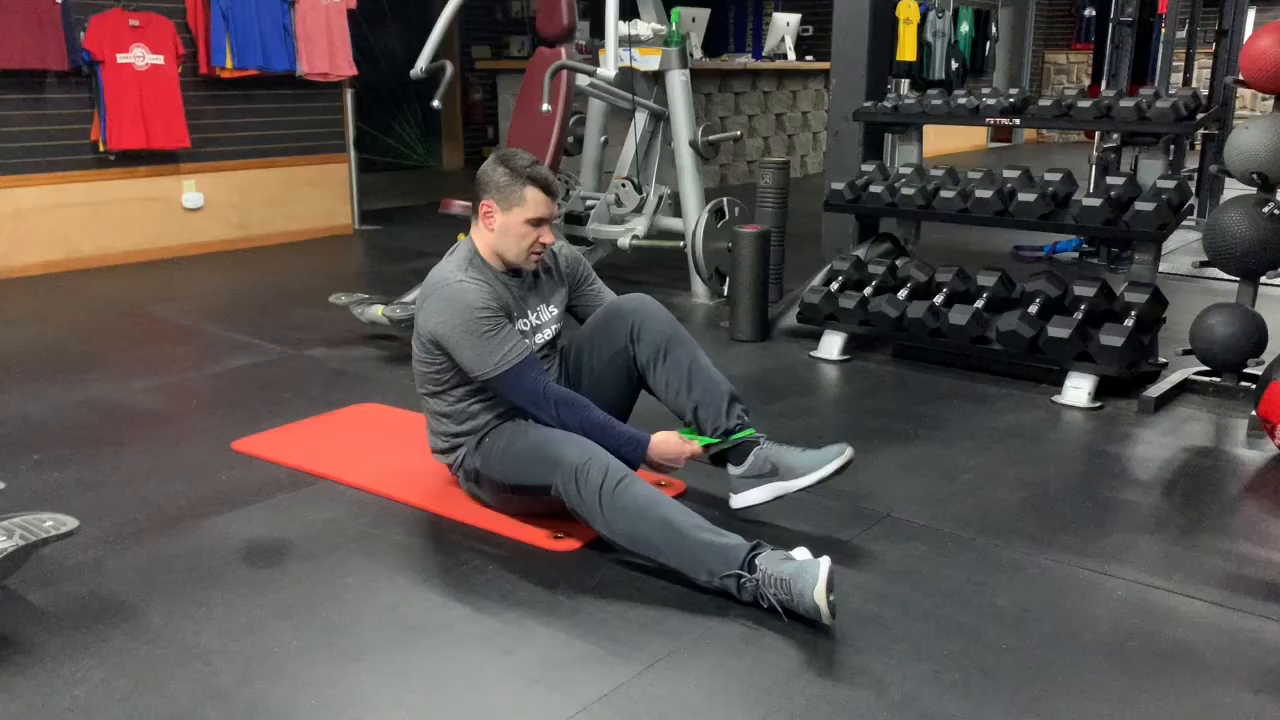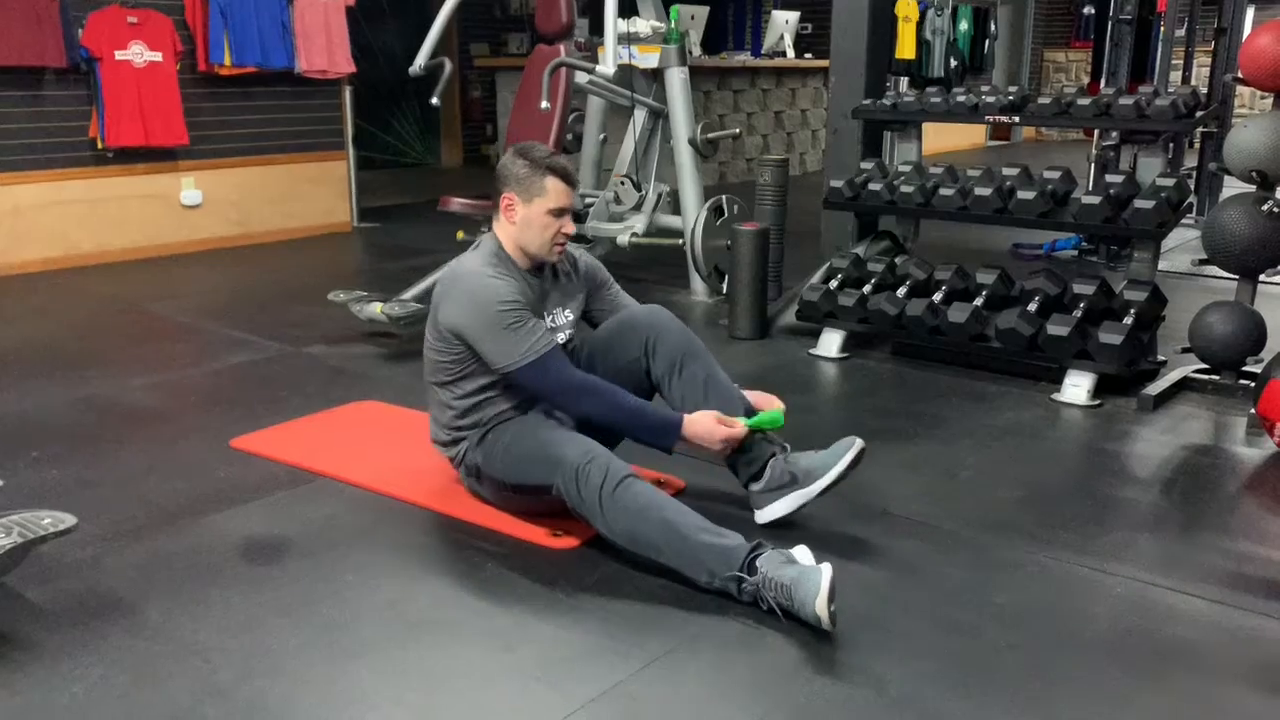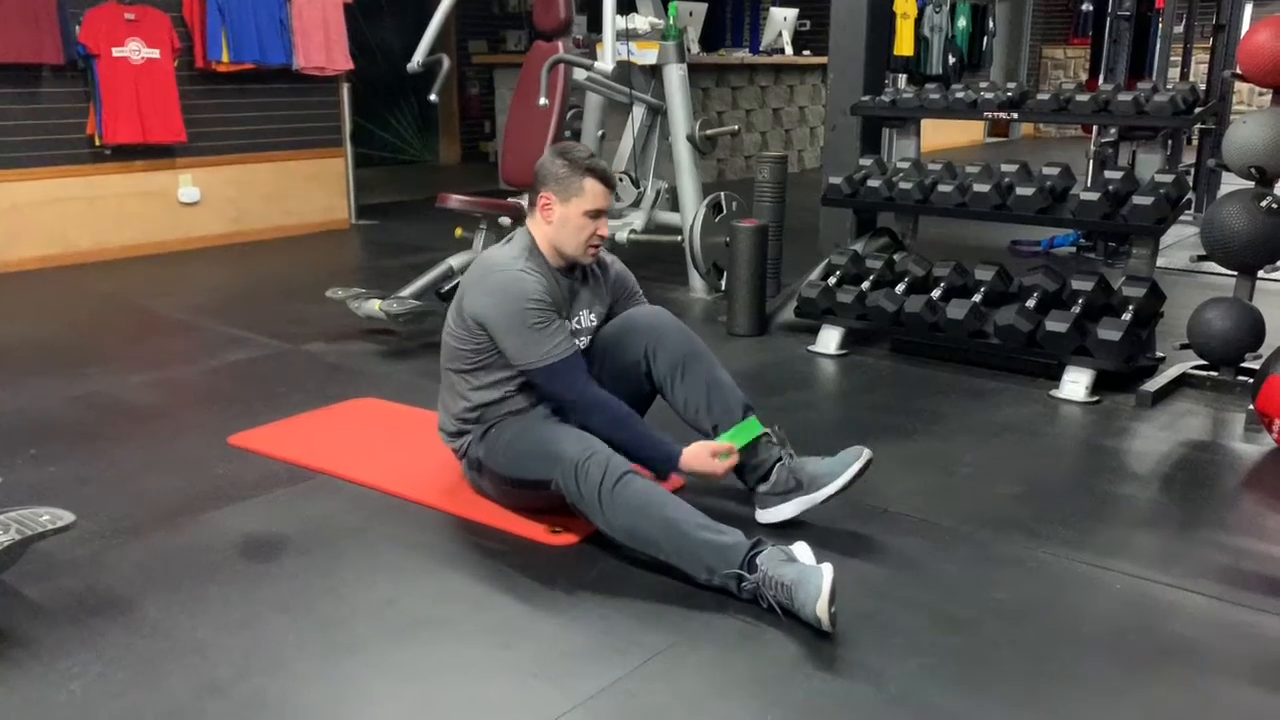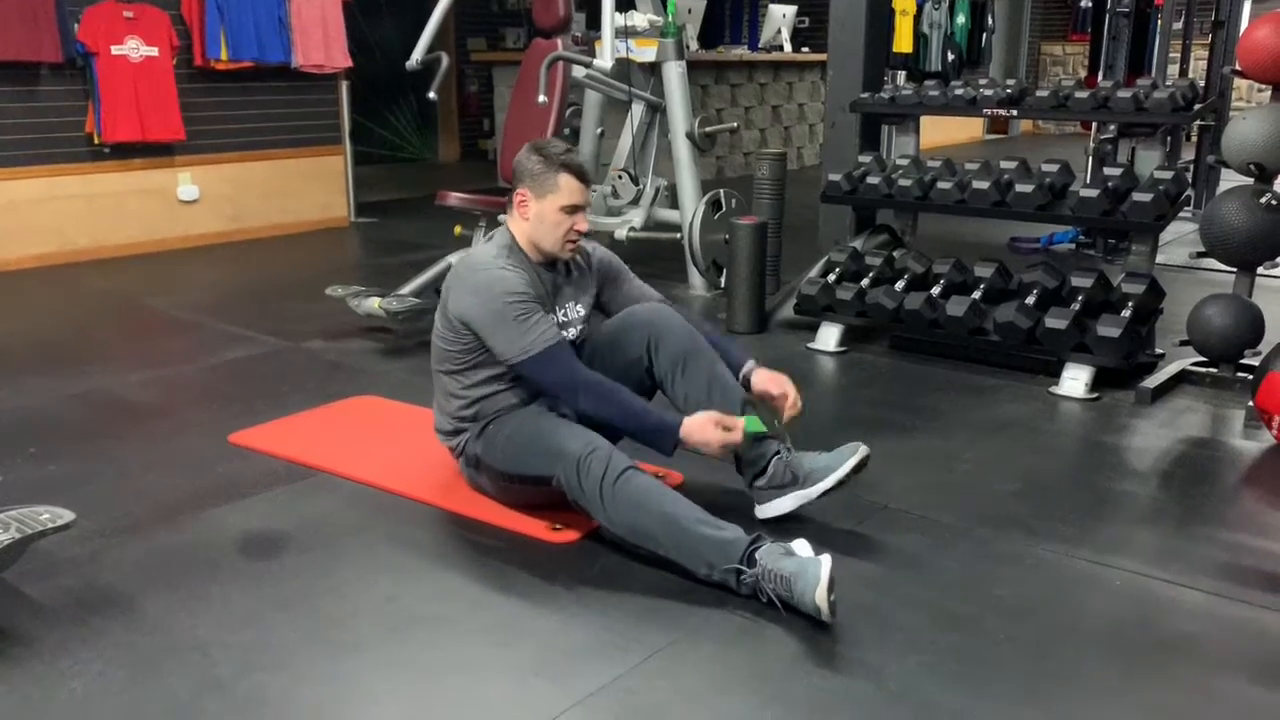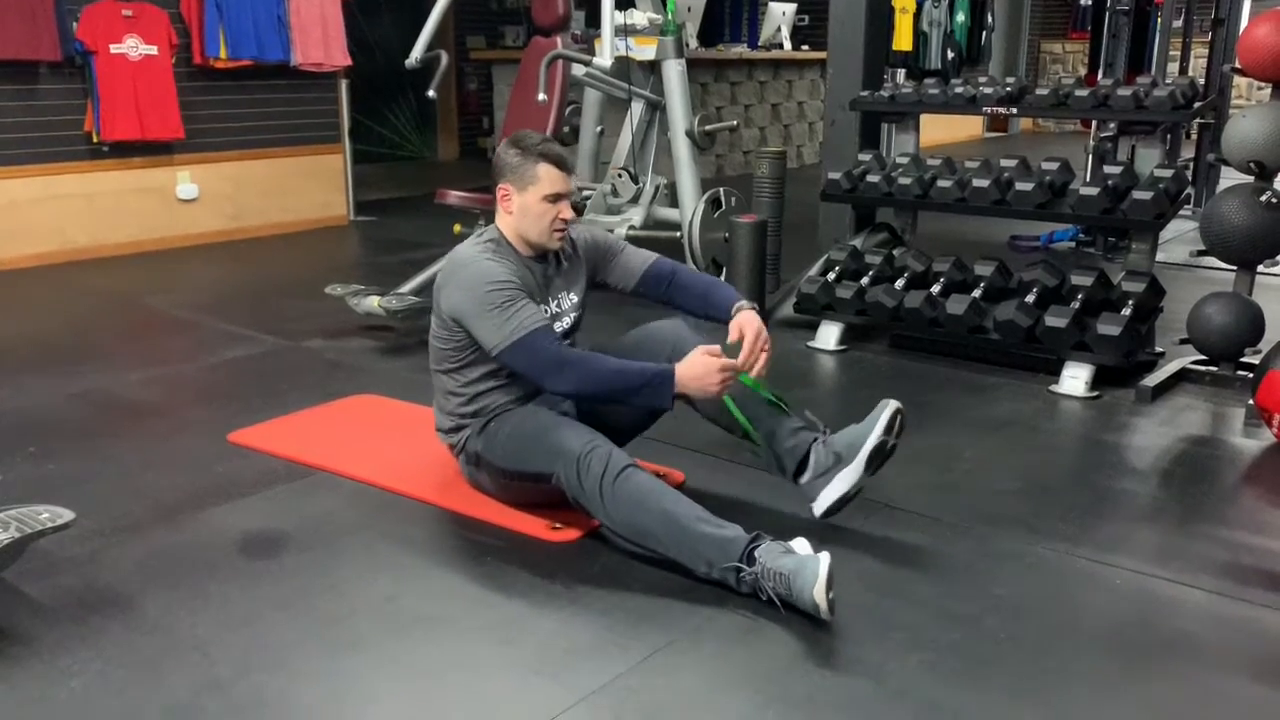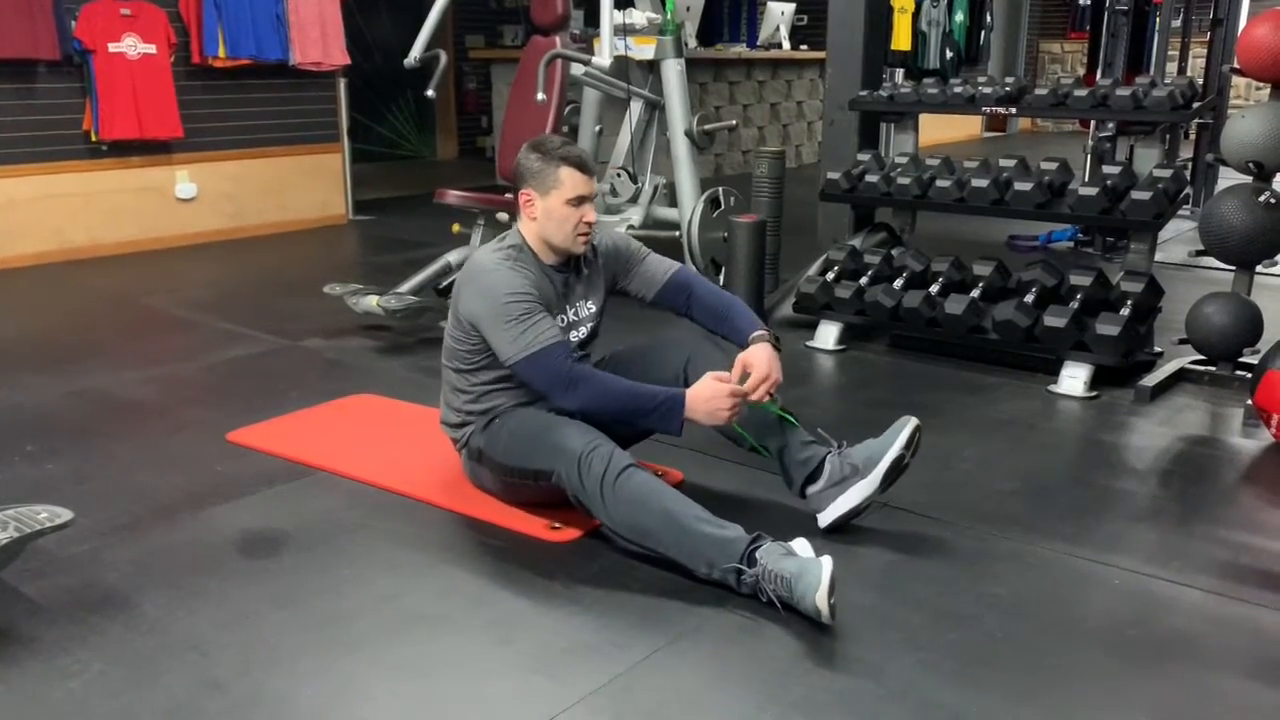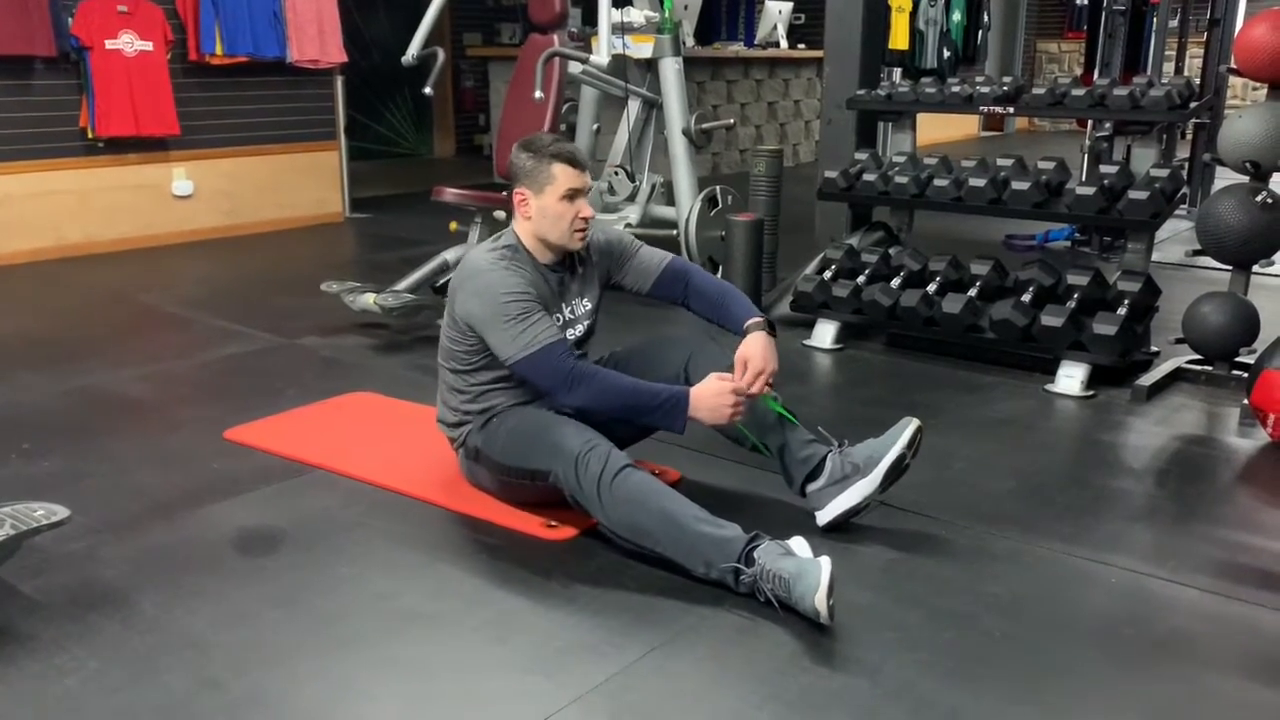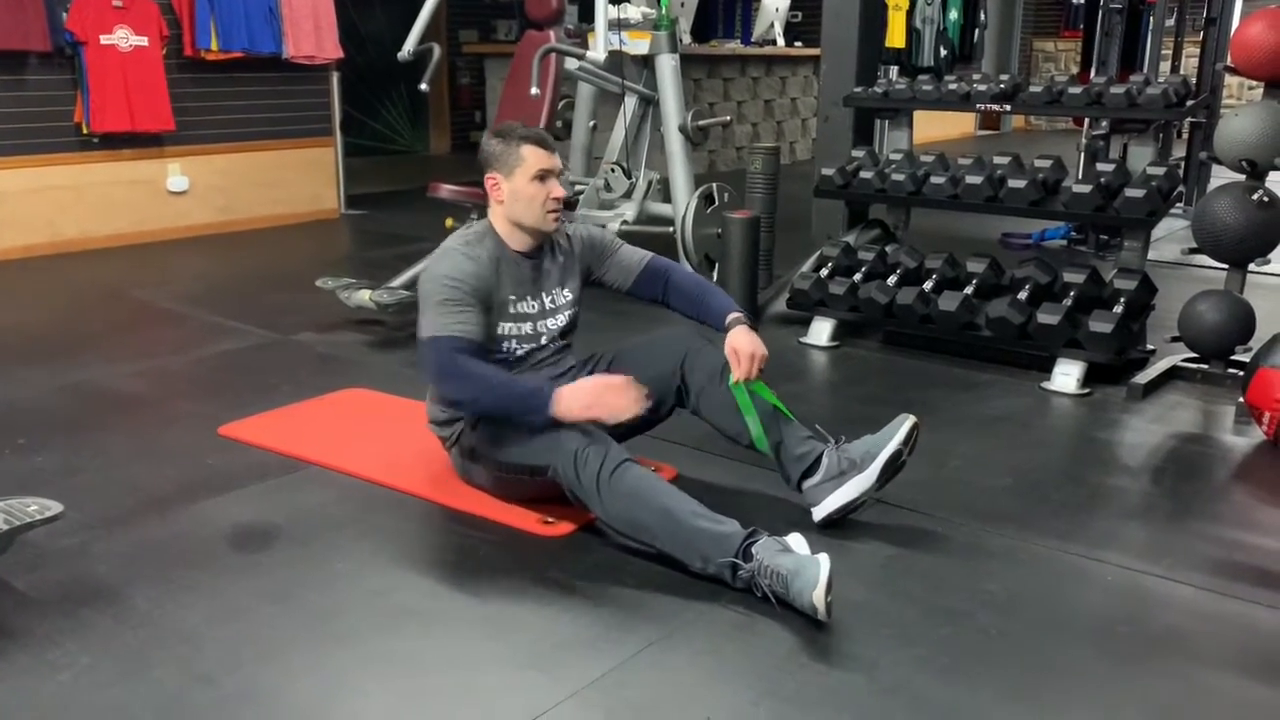
dt=0.3s
person 1, frame 1
left shoulder: (554, 260)
right shoulder: (458, 296)
left elbow: (628, 337)
right elbow: (540, 399)
left wrist: (710, 410)
right wrist: (644, 447)
right hip: (490, 443)
left knee: (638, 313)
right knee: (587, 466)
left ankle: (748, 460)
right ankle: (759, 574)
person 1, frame 2
left shoulder: (570, 264)
right shoulder: (479, 288)
left elbow: (646, 341)
right elbow: (569, 390)
left wrist: (734, 397)
right wrist: (681, 428)
right hip: (494, 440)
left knee: (653, 323)
right knee: (586, 467)
left ankle: (767, 472)
right ankle: (759, 574)
person 1, frame 3
left shoulder: (600, 268)
right shoulder: (510, 282)
left elbow: (661, 352)
right elbow: (580, 398)
left wrist: (743, 427)
right wrist: (676, 459)
left hip: (566, 403)
right hip: (499, 435)
left knee: (655, 327)
right knee: (588, 463)
left ankle: (771, 473)
right ankle: (761, 571)
person 1, frame 4
left shoulder: (585, 259)
right shoulder: (491, 280)
left elbow: (669, 323)
right elbow: (571, 384)
left wrist: (749, 374)
right wrist: (678, 431)
right hip: (493, 432)
left knee: (655, 324)
right knee: (588, 457)
left ankle: (768, 468)
right ankle: (759, 566)
person 1, frame 5
left shoulder: (577, 244)
right shoulder: (477, 273)
left elbow: (671, 279)
right elbow: (557, 368)
left wrist: (741, 308)
right wrist: (674, 381)
left hip: (567, 397)
right hip: (496, 429)
left knee: (673, 338)
right knee: (587, 458)
left ankle: (812, 461)
right ankle: (759, 564)
person 1, frame 6
left shoulder: (599, 249)
right shoulder: (496, 279)
left elbow: (691, 291)
right elbow: (565, 385)
left wrist: (759, 339)
right wrist: (685, 405)
left hip: (574, 400)
right hip: (501, 429)
left knee: (694, 354)
right knee: (589, 457)
left ankle: (822, 474)
right ankle: (759, 565)
person 1, frame 7
left shoulder: (594, 247)
right shoulder: (491, 279)
left elbow: (687, 281)
right elbow: (568, 382)
left wrist: (755, 329)
right wrist: (687, 403)
left hip: (573, 401)
right hip: (497, 428)
left knee: (696, 352)
right knee: (587, 458)
left ankle: (823, 473)
right ankle: (759, 566)
person 1, frame 8
left shoulder: (574, 242)
right shoulder: (457, 269)
left elbow: (664, 278)
right elbow: (452, 378)
left wrist: (735, 323)
right wrist: (559, 400)
left hip: (565, 393)
right hip: (486, 429)
left knee: (691, 347)
right knee: (584, 454)
left ankle: (818, 469)
right ankle: (755, 562)
